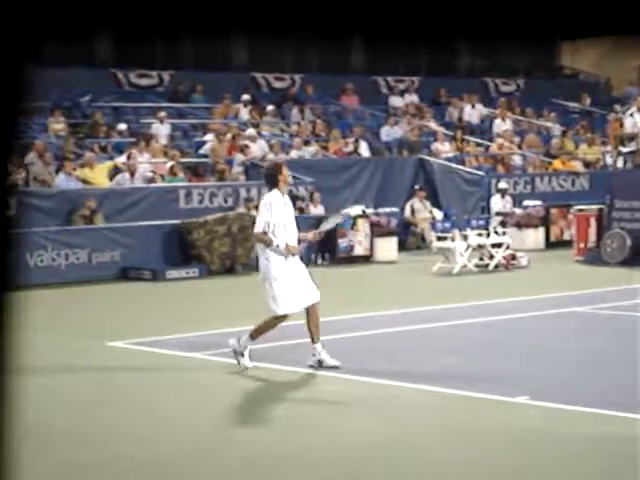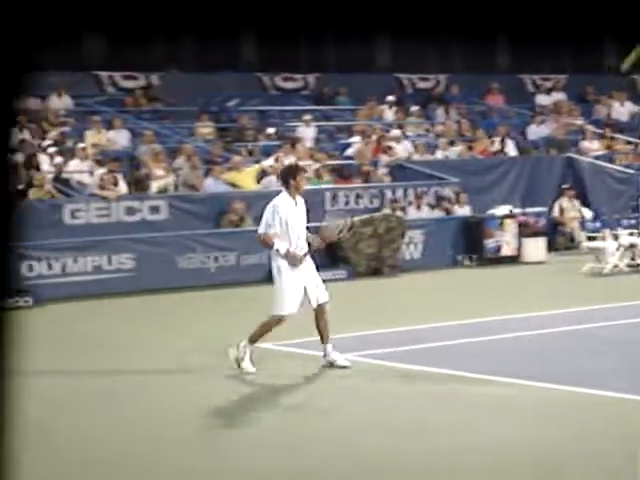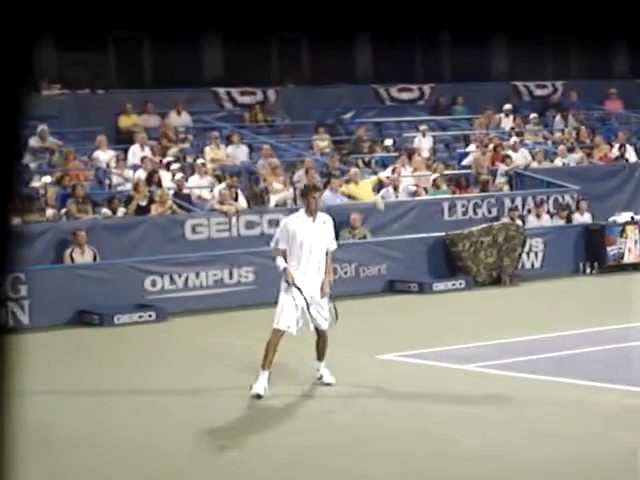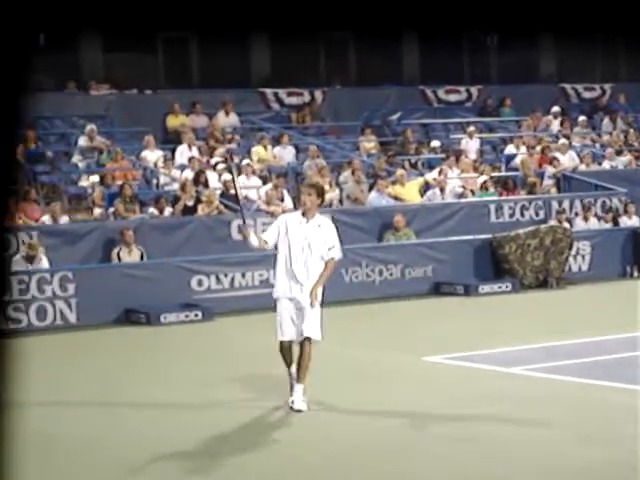
dt=0.7s
person 1, frame 1
left shoulder: (285, 200)
right shoulder: (270, 201)
right elbow: (259, 234)
left wrist: (305, 236)
right wrist: (285, 246)
left hip: (292, 263)
right hip: (276, 266)
left knee: (312, 305)
right knee: (283, 314)
left ankle: (318, 354)
right ankle: (241, 344)
person 1, frame 2
left shoulder: (300, 202)
right shoulder: (277, 206)
right elbow: (263, 237)
left wrist: (312, 239)
right wrist: (288, 253)
left hip: (305, 263)
right hip: (287, 267)
left knee: (321, 306)
right knee: (280, 316)
left ankle: (328, 353)
right ankle: (244, 349)
person 1, frame 3
left shoulder: (327, 222)
right shoulder: (289, 223)
right elbow: (277, 250)
left wrist: (327, 278)
right wrist: (285, 268)
left hip: (314, 285)
right hip: (293, 284)
left knee: (322, 330)
right knee: (278, 331)
left ankle: (321, 368)
right ankle: (262, 378)
person 1, frame 4
left shoulder: (326, 226)
right shoulder: (285, 221)
left elbow: (332, 259)
right elbow: (266, 243)
left wrist: (318, 285)
right wrist: (252, 238)
left hip: (310, 292)
right hip: (285, 291)
left knee: (306, 341)
right knee: (284, 342)
left ankle: (298, 392)
right ankle: (292, 372)
